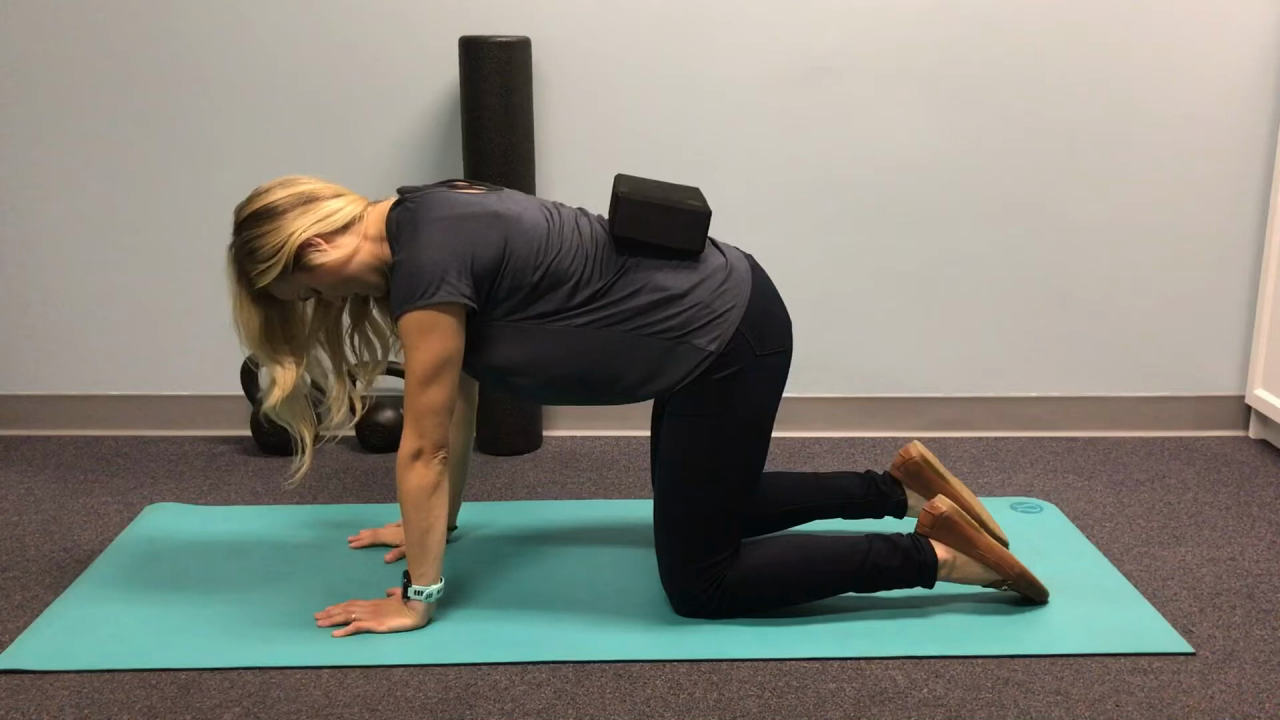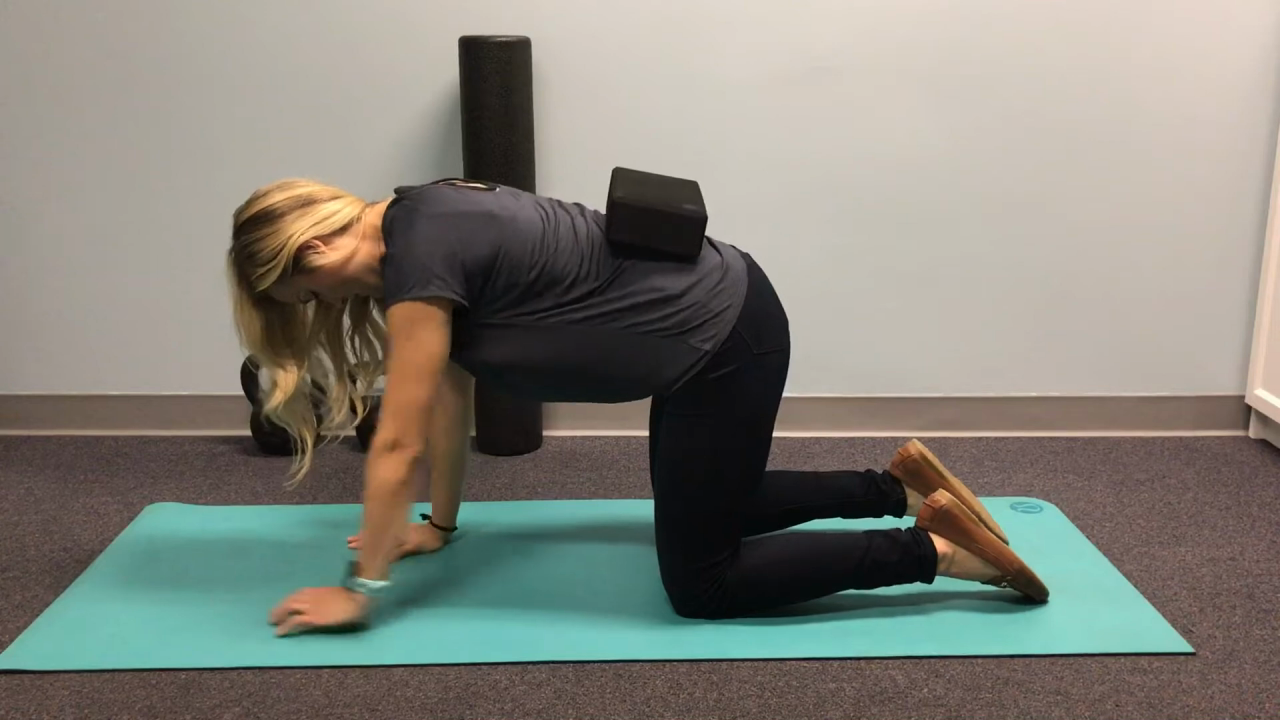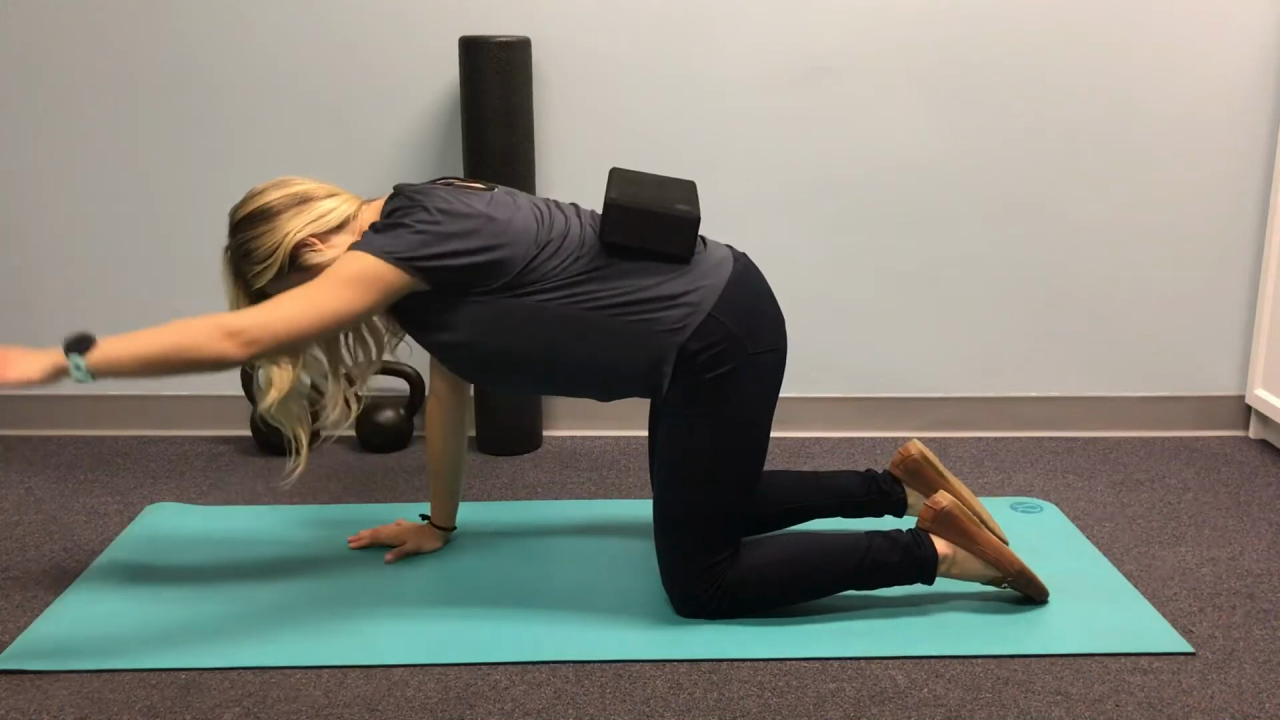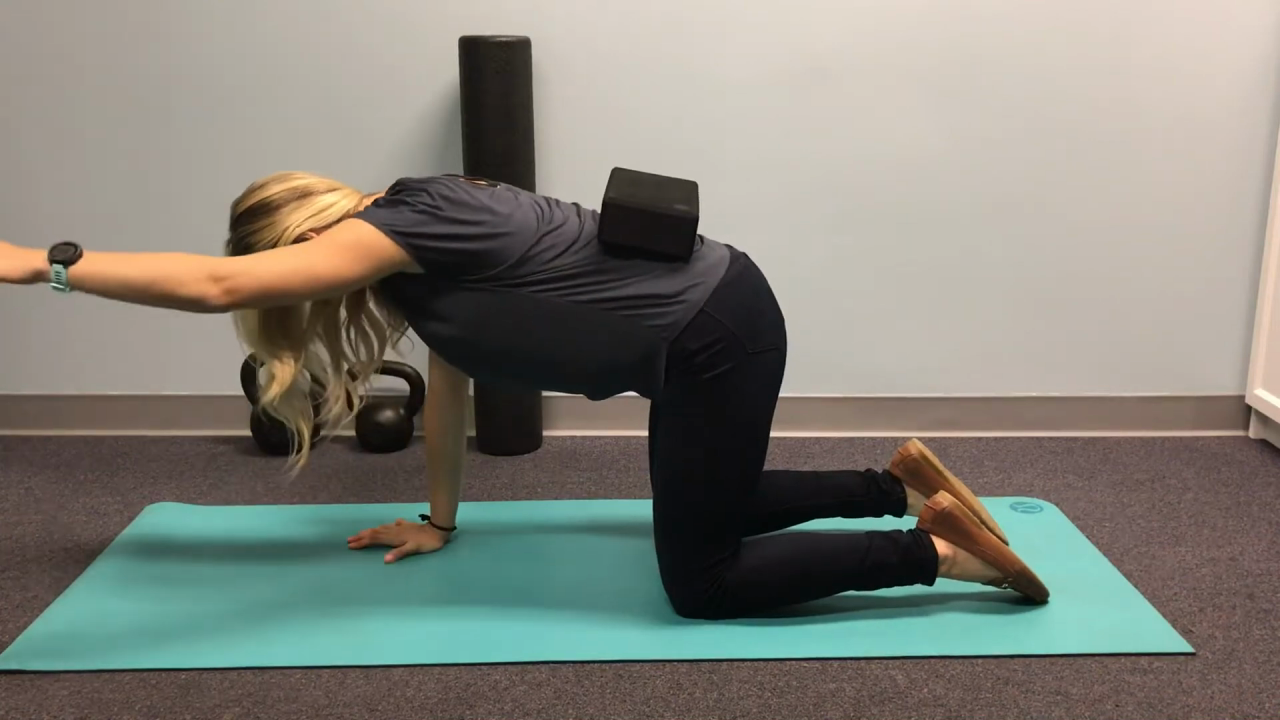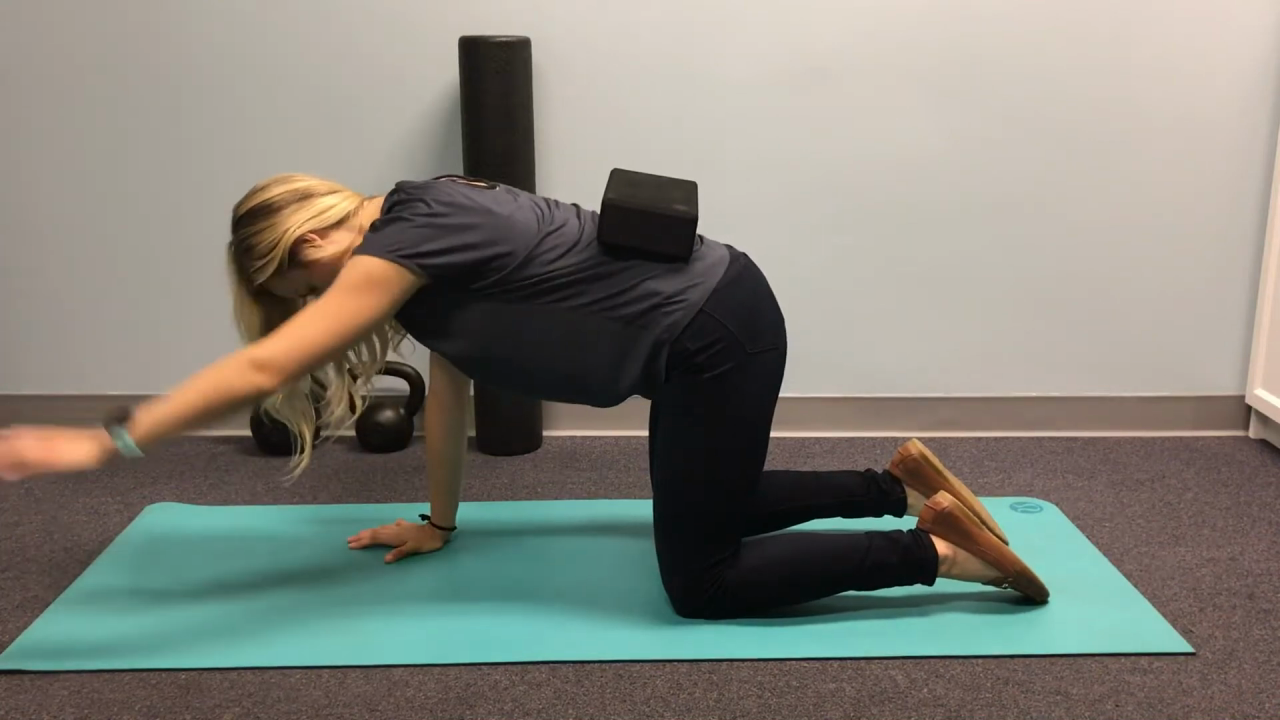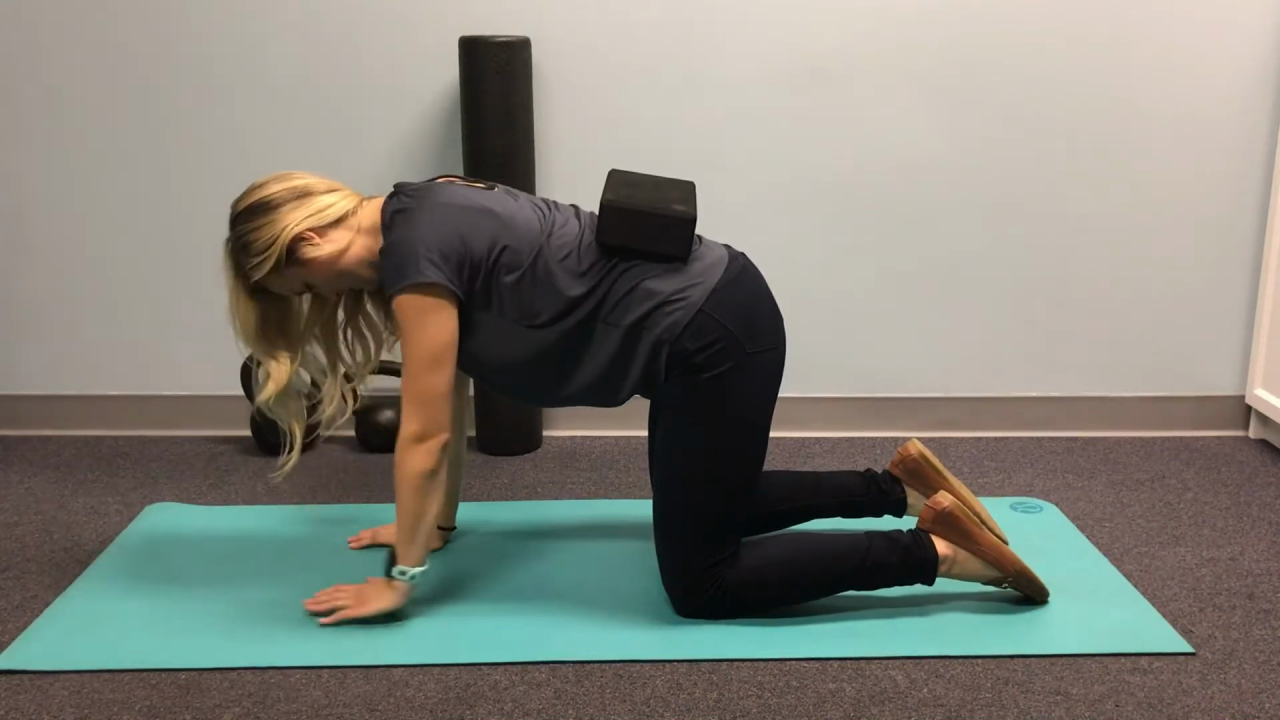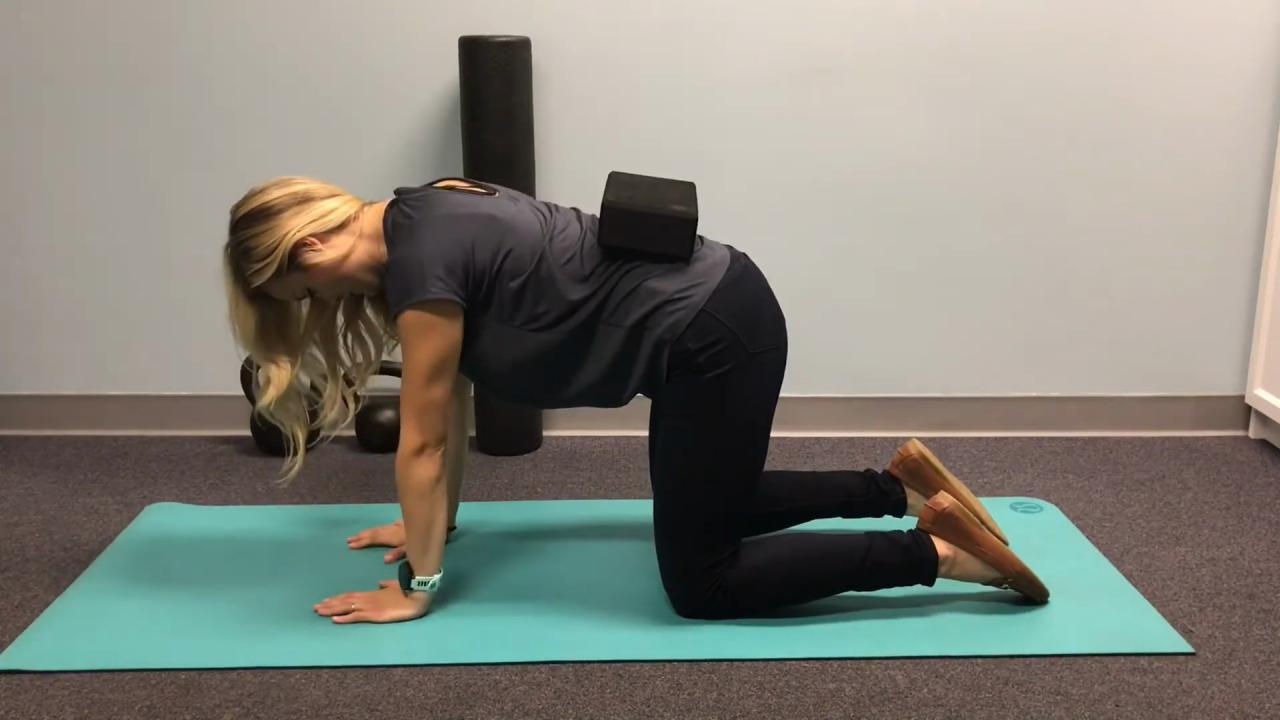
dt=0.5s
person 1, frame 1
left shoulder: (425, 263)
right shoulder: (420, 222)
left elbow: (424, 444)
right elbow: (456, 399)
left wrist: (417, 596)
right wrist: (434, 522)
left hip: (724, 341)
right hip: (726, 311)
left knee: (699, 580)
right knee: (712, 505)
left ankle: (937, 553)
right ankle: (899, 486)
person 1, frame 2
left shoulder: (419, 261)
right shoulder: (426, 225)
left elbow: (399, 445)
right elbow: (451, 392)
left wrist: (358, 588)
right wrist: (437, 524)
left hip: (722, 345)
right hip: (721, 320)
left knee: (702, 580)
right knee: (712, 506)
left ankle: (935, 549)
right ankle: (899, 484)
person 1, frame 3
left shoulder: (407, 245)
right shoulder: (419, 230)
left elbow: (235, 338)
right elbow: (449, 386)
right wrist: (437, 522)
left hip: (718, 341)
right hip: (714, 317)
left knee: (703, 580)
right knee: (712, 507)
left ankle: (933, 548)
right ankle: (899, 484)
person 1, frame 4
left shoulder: (404, 229)
right shoulder: (421, 234)
left elbow: (218, 283)
right elbow: (448, 380)
right wrist: (438, 519)
left hip: (716, 337)
right hip: (711, 320)
left knee: (701, 578)
right knee: (711, 507)
left ankle: (937, 550)
right ankle: (901, 486)
person 1, frame 5
left shoulder: (403, 246)
right shoulder: (423, 229)
left elbow: (262, 369)
right elbow: (449, 383)
left wrist: (107, 439)
right wrist: (437, 521)
left hip: (715, 338)
right hip: (714, 316)
left knee: (702, 580)
right knee: (714, 507)
left ankle: (935, 550)
right ankle: (898, 485)
person 1, frame 6
left shoulder: (415, 254)
right shoulder: (419, 214)
left elbow: (427, 433)
right elbow: (449, 395)
left wrist: (402, 577)
right wrist: (435, 522)
left hip: (712, 337)
right hip: (714, 312)
left knee: (701, 580)
right knee: (714, 505)
left ankle: (936, 549)
right ankle: (899, 483)
person 1, frame 7
left shoulder: (420, 263)
right shoulder: (419, 218)
left elbow: (422, 441)
right elbow: (450, 403)
left wrist: (417, 585)
right wrist: (435, 523)
left hip: (711, 335)
right hip: (716, 307)
left knee: (701, 580)
right knee: (713, 503)
left ankle: (937, 550)
right ankle: (898, 484)
